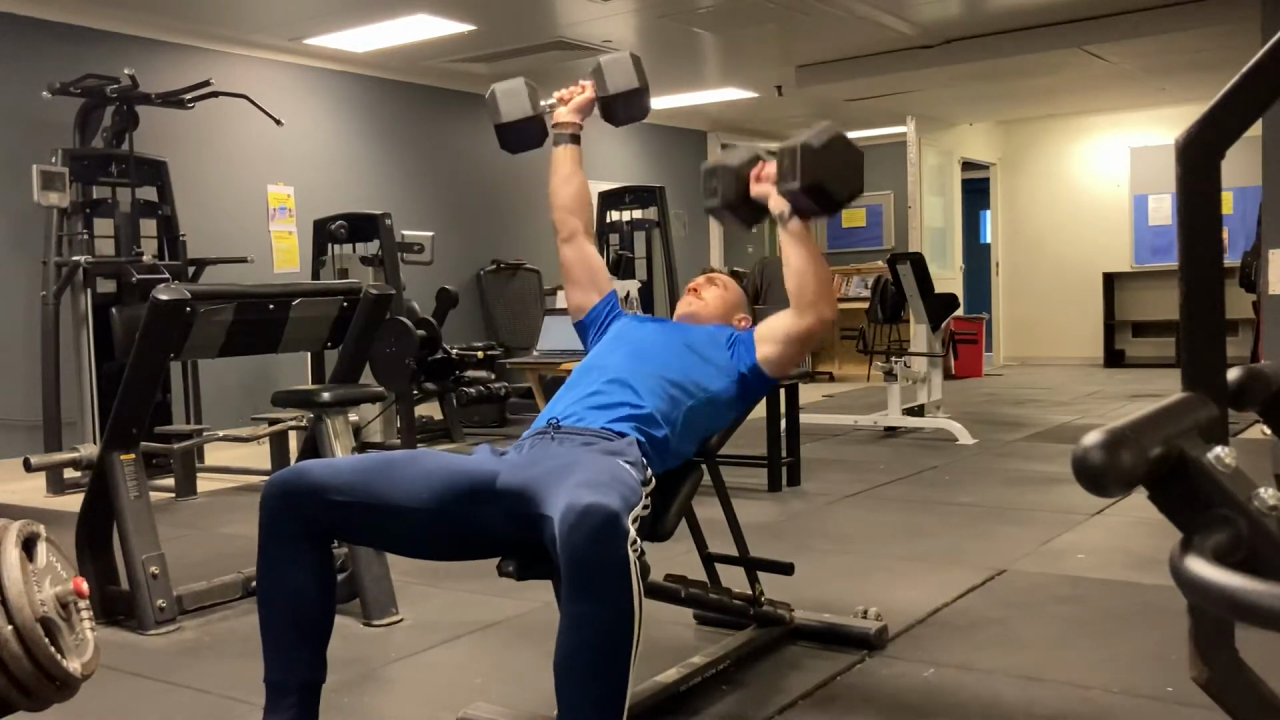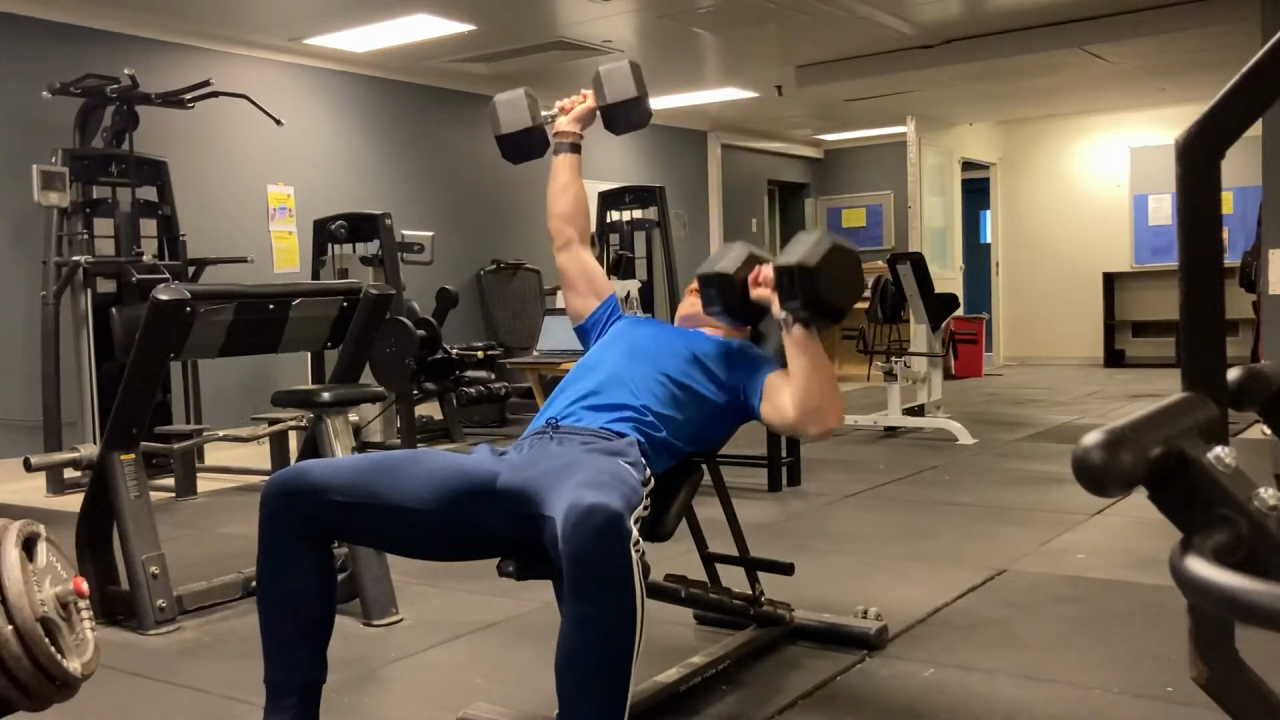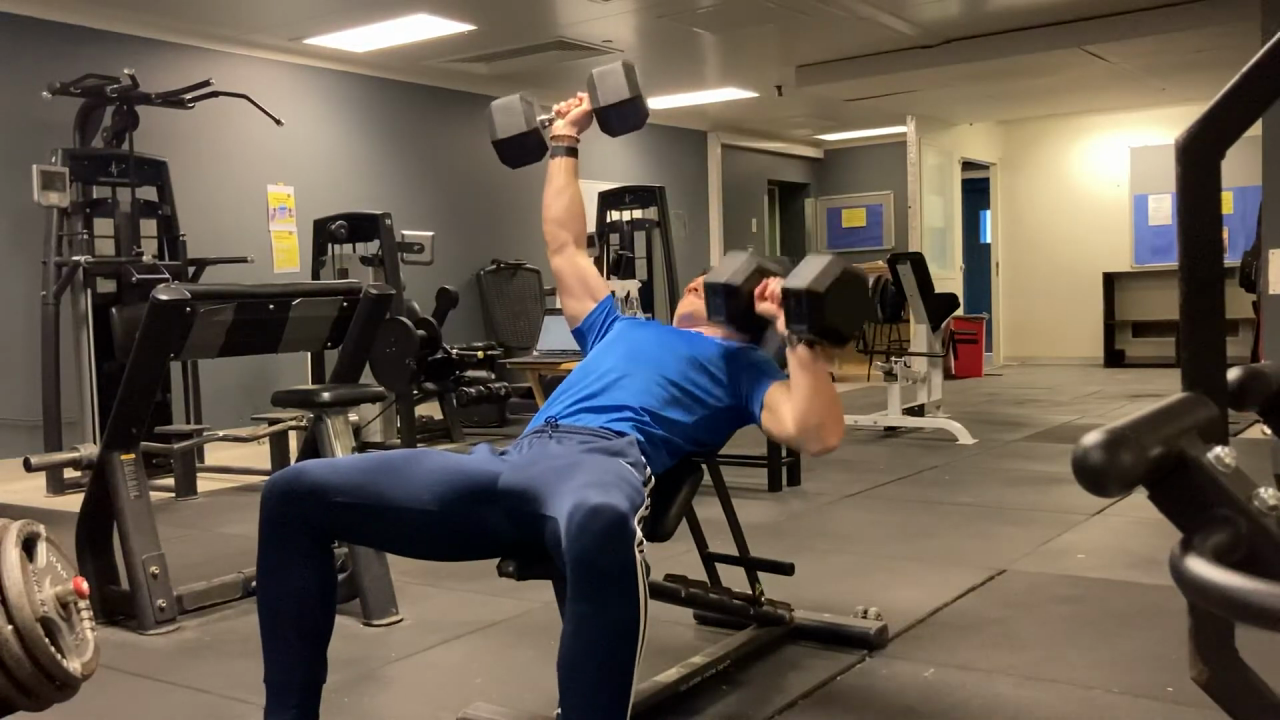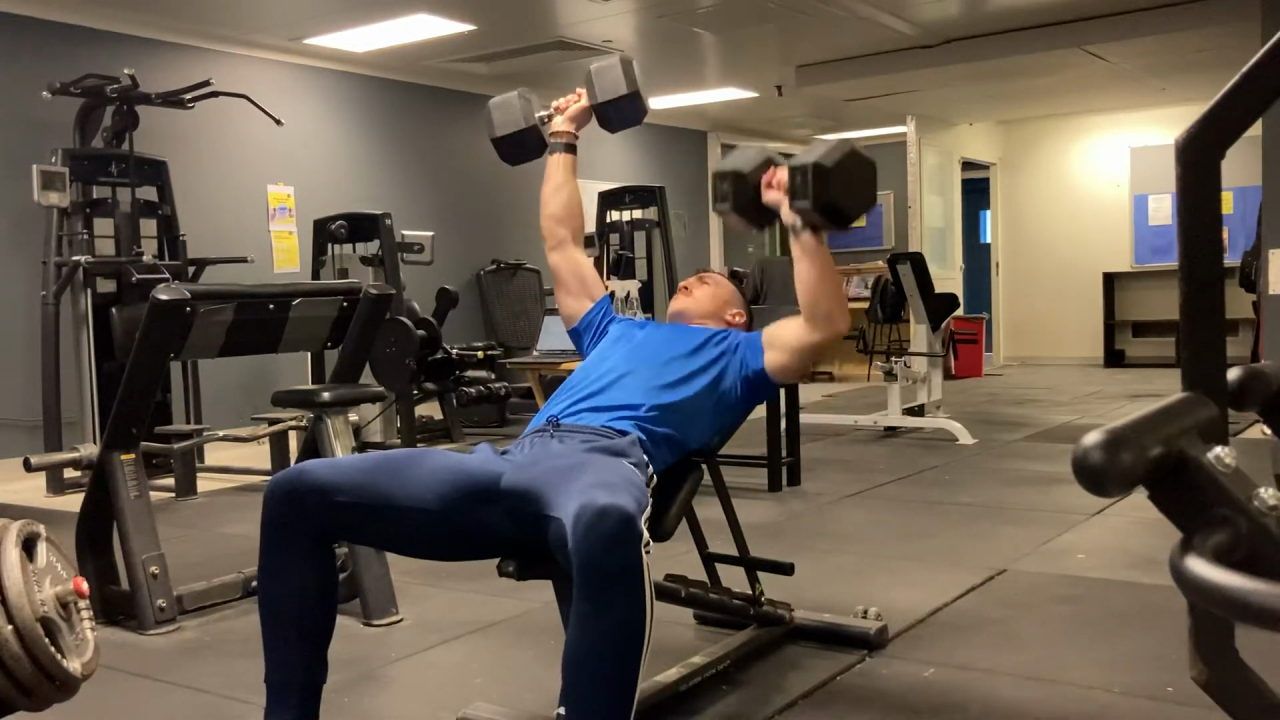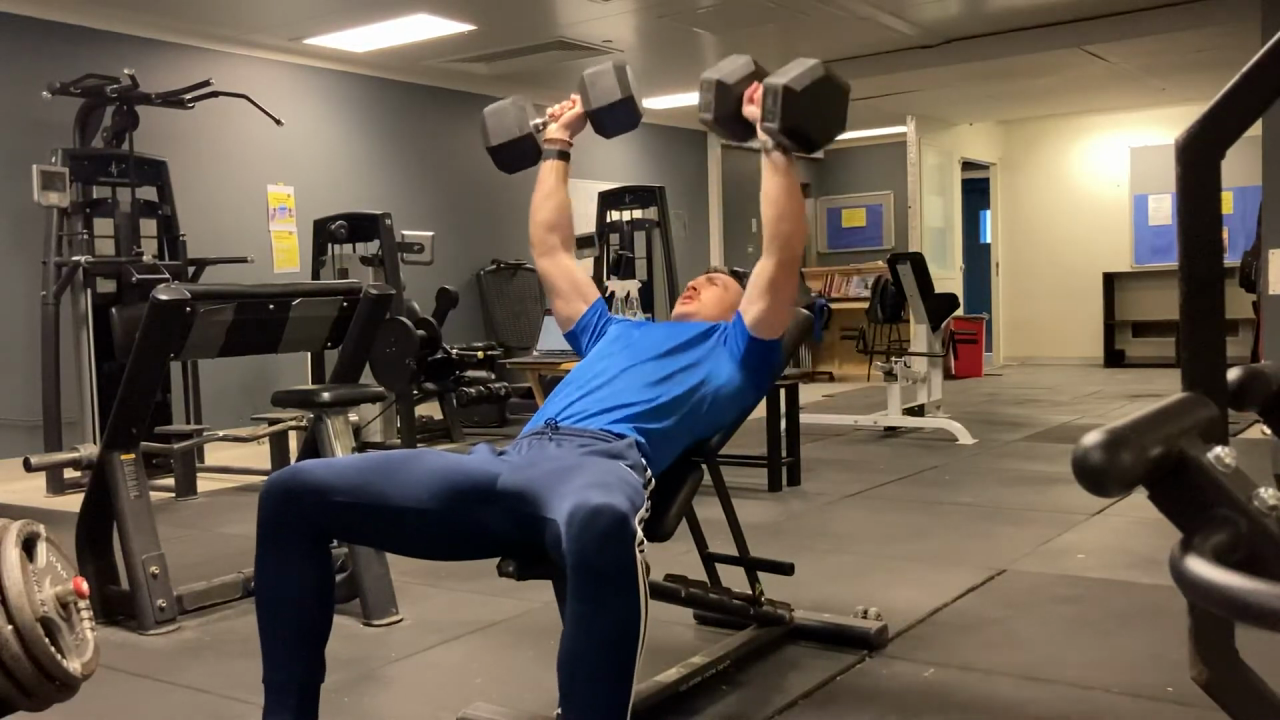
dt=0.3s
person 1, frame 1
left shoulder: (735, 353)
right shoulder: (620, 327)
left elbow: (811, 315)
right elbow: (573, 235)
left wrist: (785, 211)
right wrist: (567, 129)
left hip: (607, 459)
right hip: (513, 459)
left knee: (592, 522)
right knee: (295, 492)
person 1, frame 2
left shoulder: (742, 362)
right shoulder: (621, 329)
left elbow: (818, 419)
right elbow: (569, 243)
left wrist: (789, 309)
right wrist: (568, 138)
left hip: (604, 458)
right hip: (511, 459)
left knee: (595, 524)
right knee: (294, 493)
person 1, frame 3
left shoulder: (741, 364)
right shoulder: (619, 329)
left elbow: (819, 433)
right elbow: (565, 246)
left wrist: (793, 327)
right wrist: (564, 141)
left hip: (605, 458)
right hip: (510, 459)
left knee: (598, 524)
right knee: (295, 493)
person 1, frame 4
left shoulder: (738, 355)
right shoulder: (616, 332)
left elbow: (823, 324)
right elbow: (562, 243)
left wrist: (796, 213)
right wrist: (564, 138)
left hip: (605, 460)
right hip: (509, 459)
left knee: (606, 525)
right knee: (297, 493)
person 1, frame 5
left shoulder: (735, 353)
right shoulder: (617, 333)
left elbow: (783, 256)
right elbow: (551, 251)
left wrist: (773, 140)
right wrist: (557, 143)
left hip: (603, 461)
right hip: (509, 460)
left knee: (600, 524)
right knee: (294, 493)
